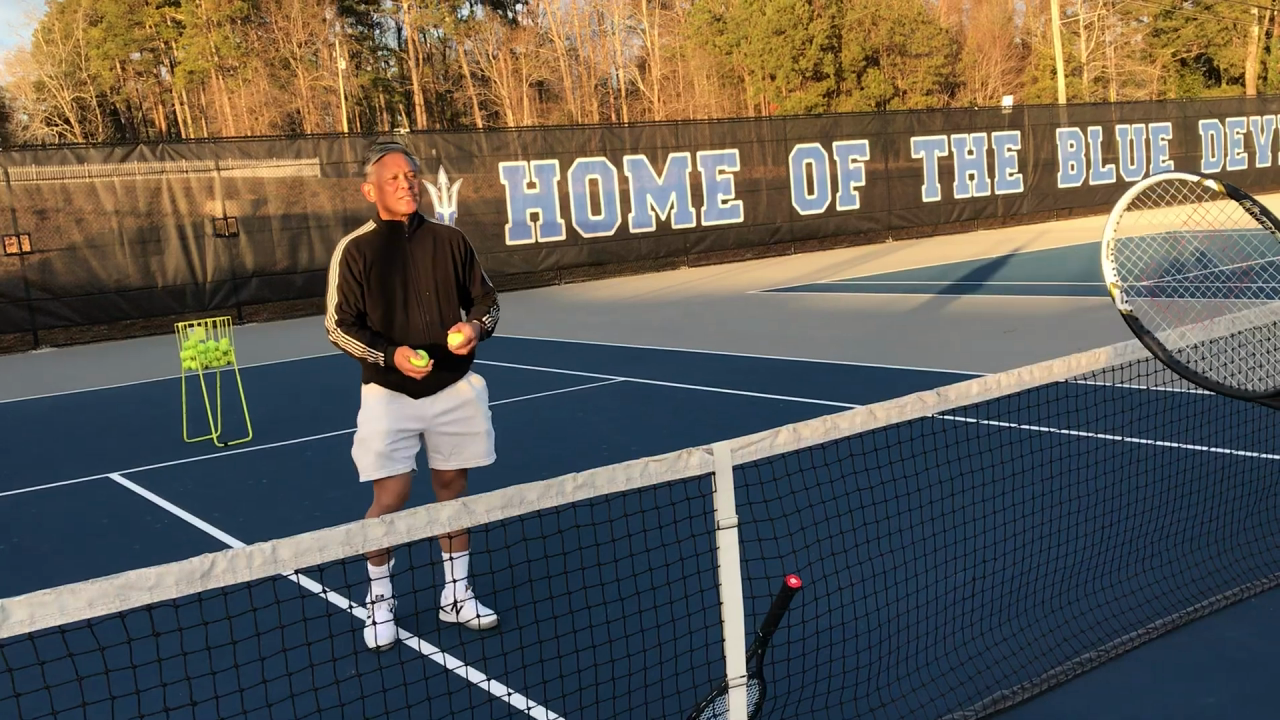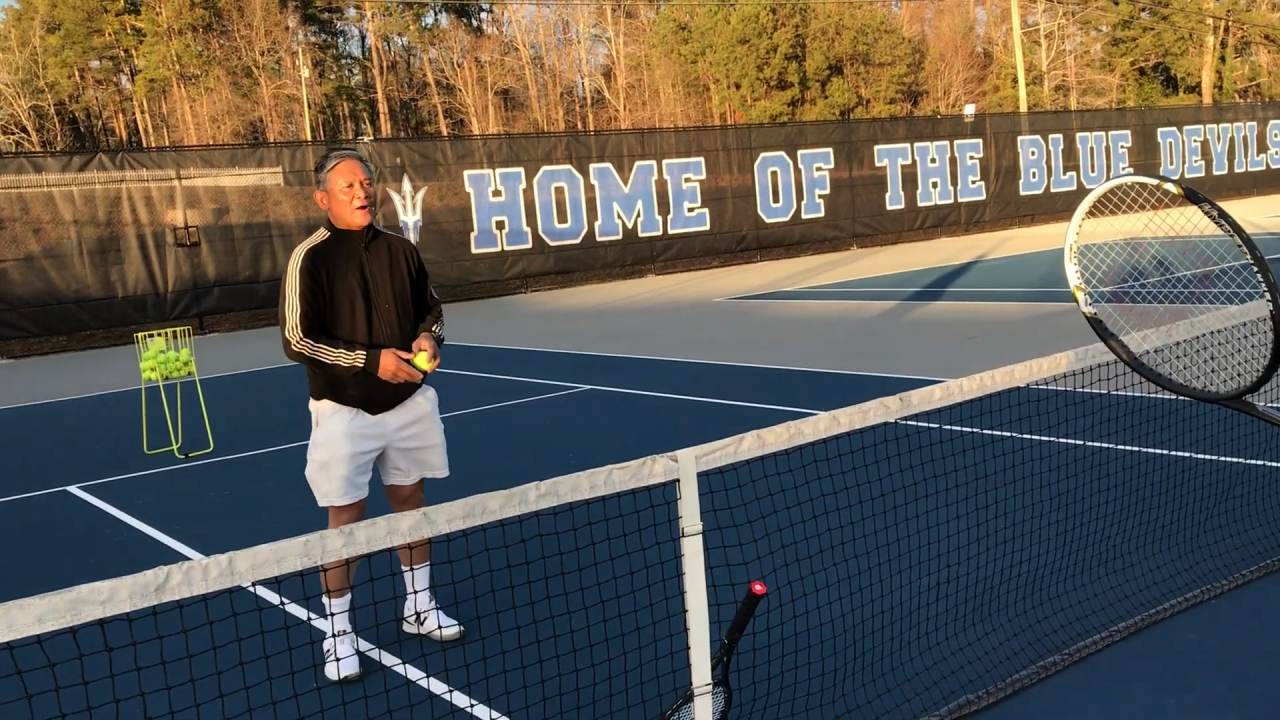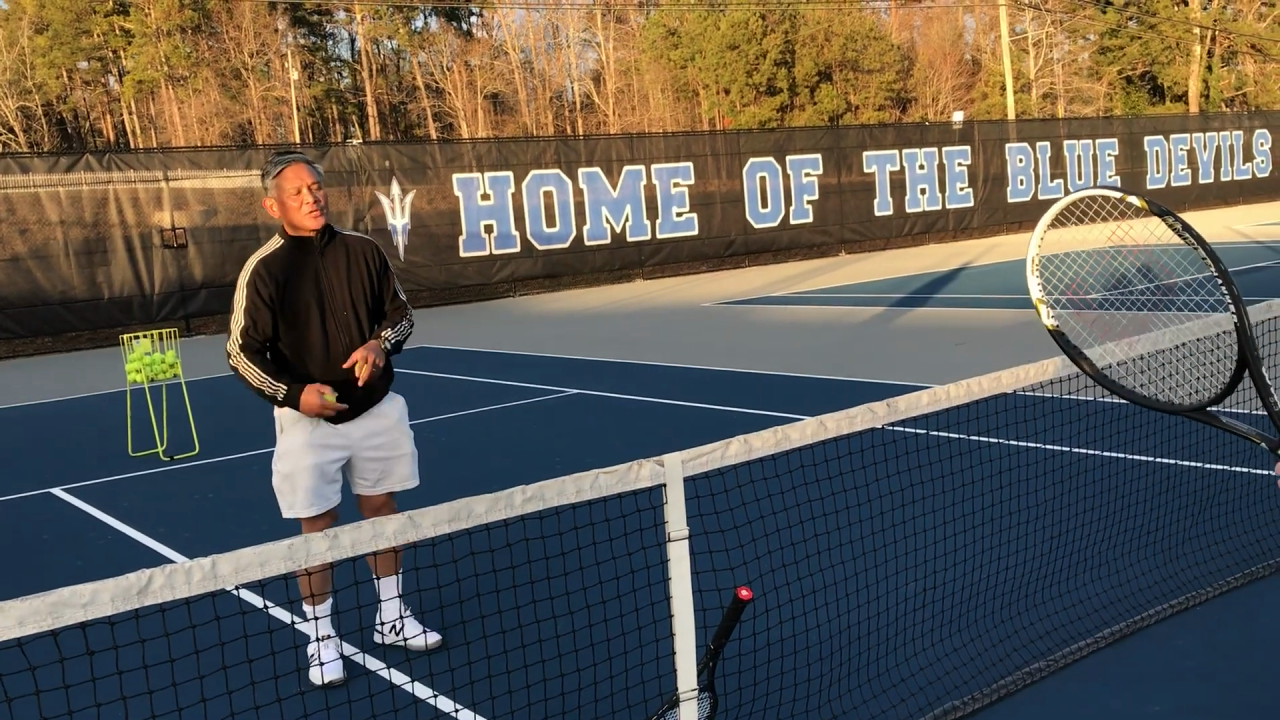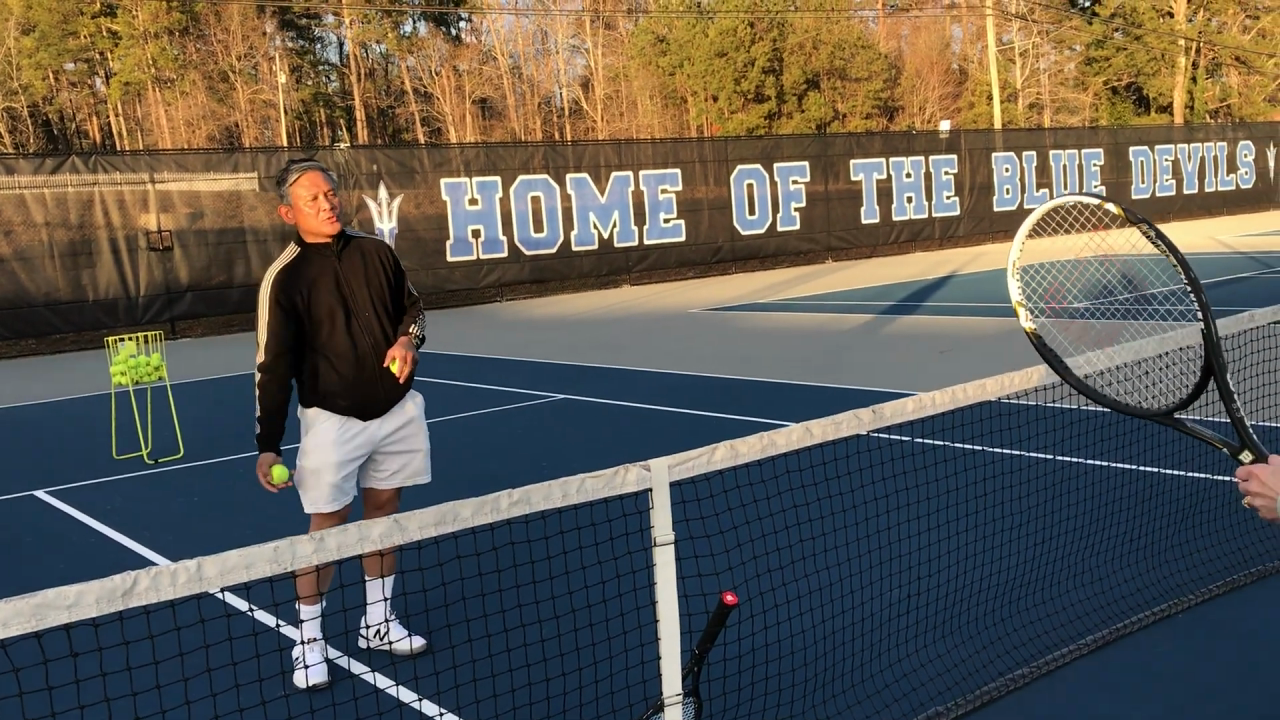
dt=0.7s
person 1, frame 1
left shoulder: (451, 240)
right shoulder: (355, 250)
left elbow: (486, 300)
right elbow: (339, 326)
left wrist: (476, 326)
right wrist: (388, 355)
left hip: (454, 388)
right hip: (390, 393)
left knee: (452, 487)
right knee: (390, 497)
left ankle: (456, 594)
right ankle: (378, 597)
person 1, frame 2
left shoulder: (402, 250)
right shoulder: (310, 258)
left elbow: (430, 309)
right elbow: (298, 341)
left wrist: (429, 338)
right wrist: (370, 360)
left hip: (408, 400)
right hip: (343, 410)
left knee: (409, 500)
right knee: (345, 518)
left ankle: (419, 606)
right ankle: (338, 631)
person 1, frame 3
left shoulder: (363, 250)
right shoulder: (264, 270)
left elbow: (400, 313)
right elbow: (244, 352)
left wrist: (380, 344)
right wrist: (295, 394)
left hip: (376, 410)
right hip: (310, 421)
left knee: (381, 511)
right knee: (318, 529)
left ankle: (392, 618)
right ankle: (321, 638)
person 1, frame 4
left shoulder: (376, 252)
right shoulder: (284, 278)
left elbow: (411, 307)
right elbow: (273, 368)
left wrist: (408, 340)
right wrist: (267, 444)
left hip: (397, 408)
right hip: (333, 419)
left knee: (383, 511)
right knee: (328, 526)
left ankle: (378, 621)
right ankle: (309, 639)
